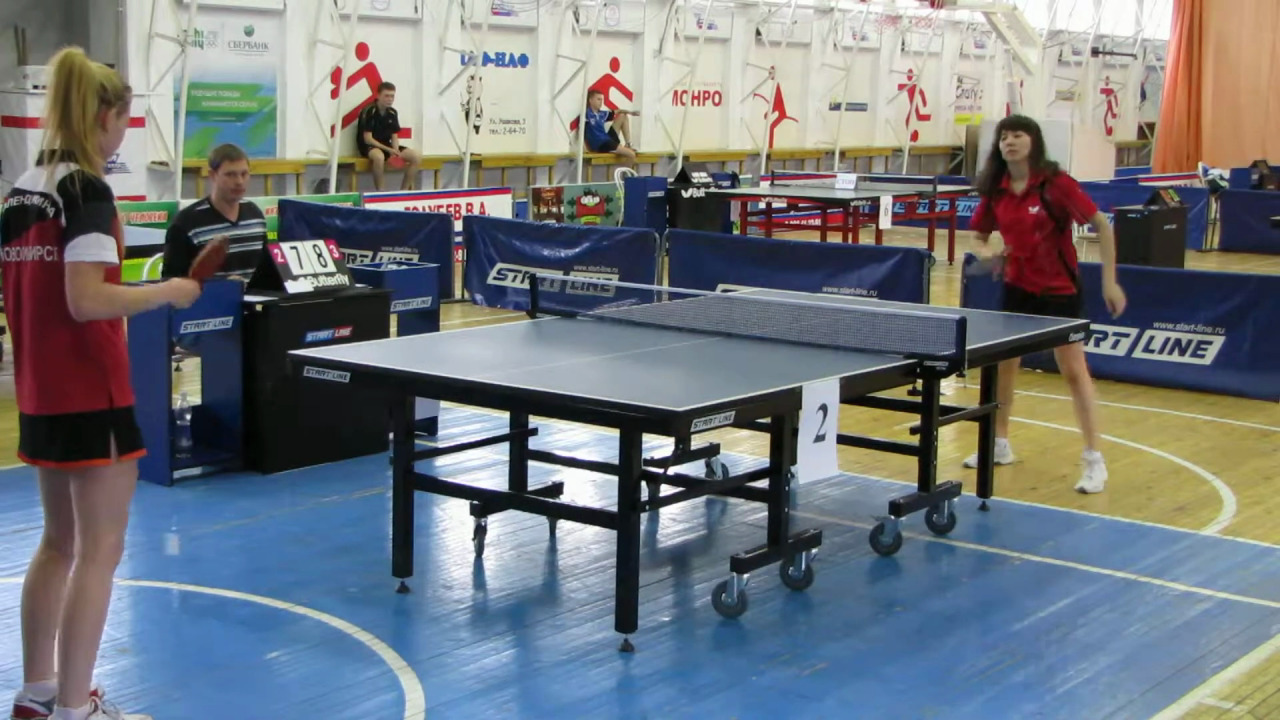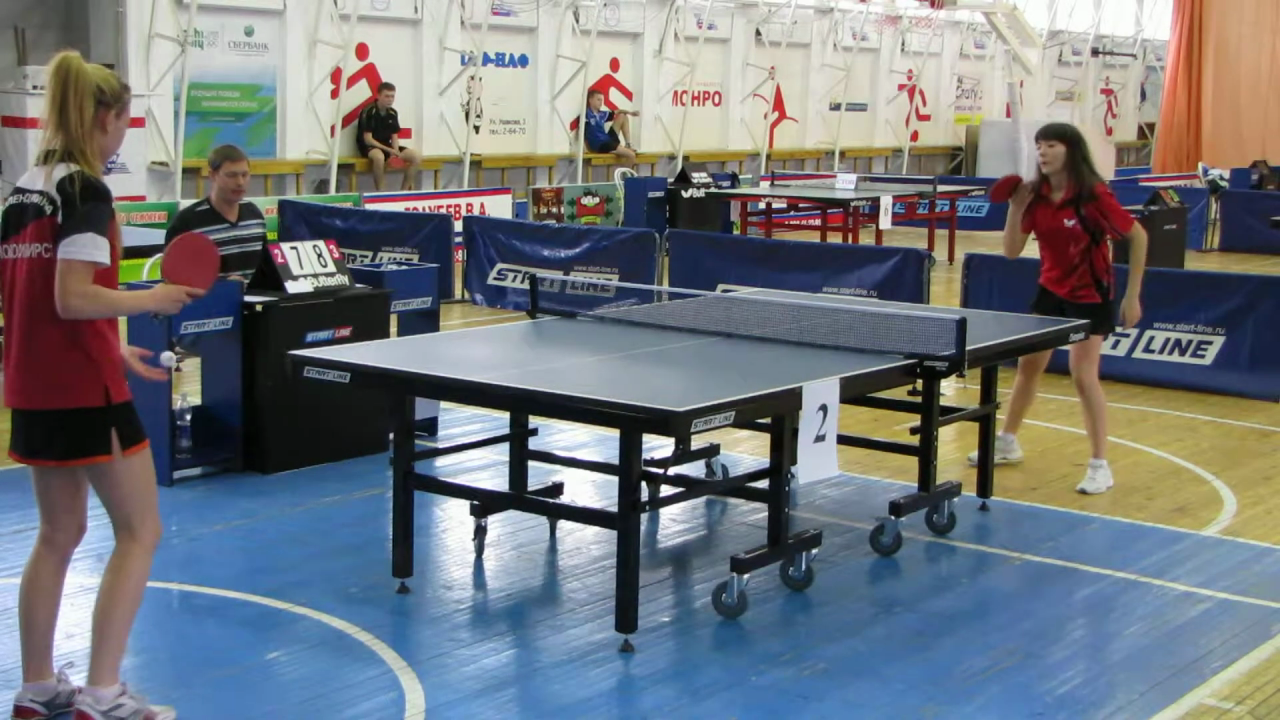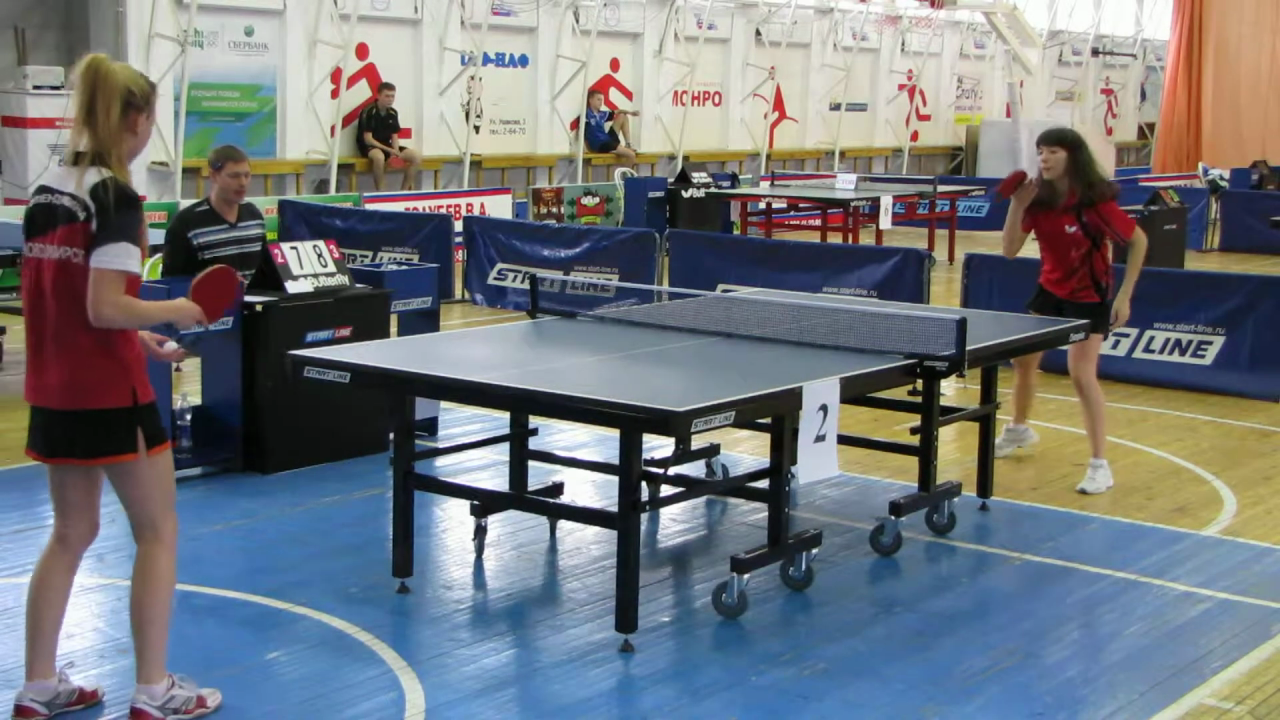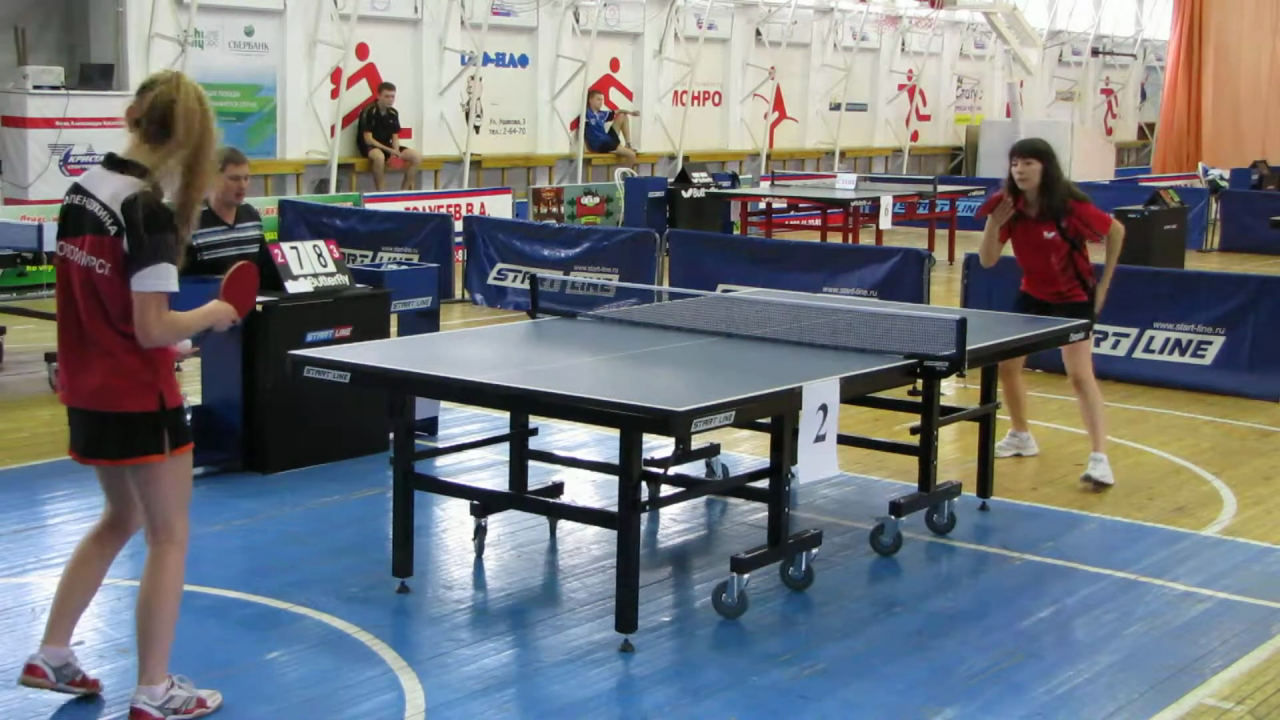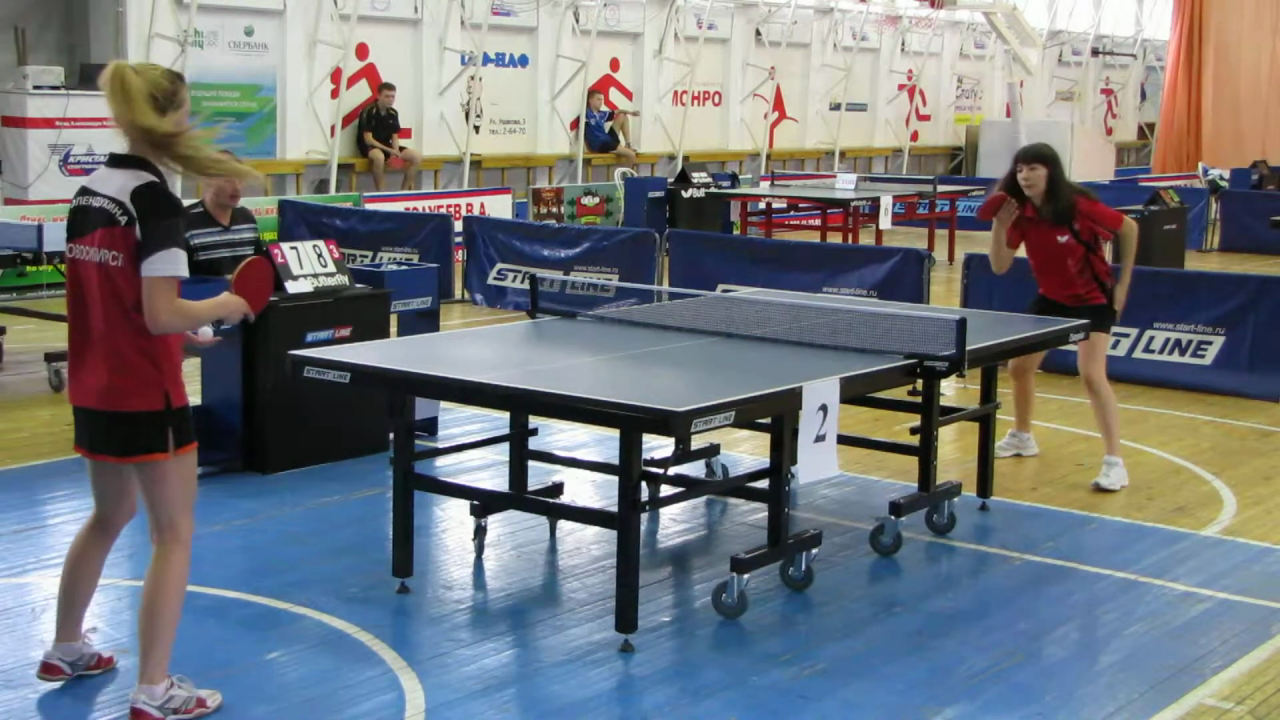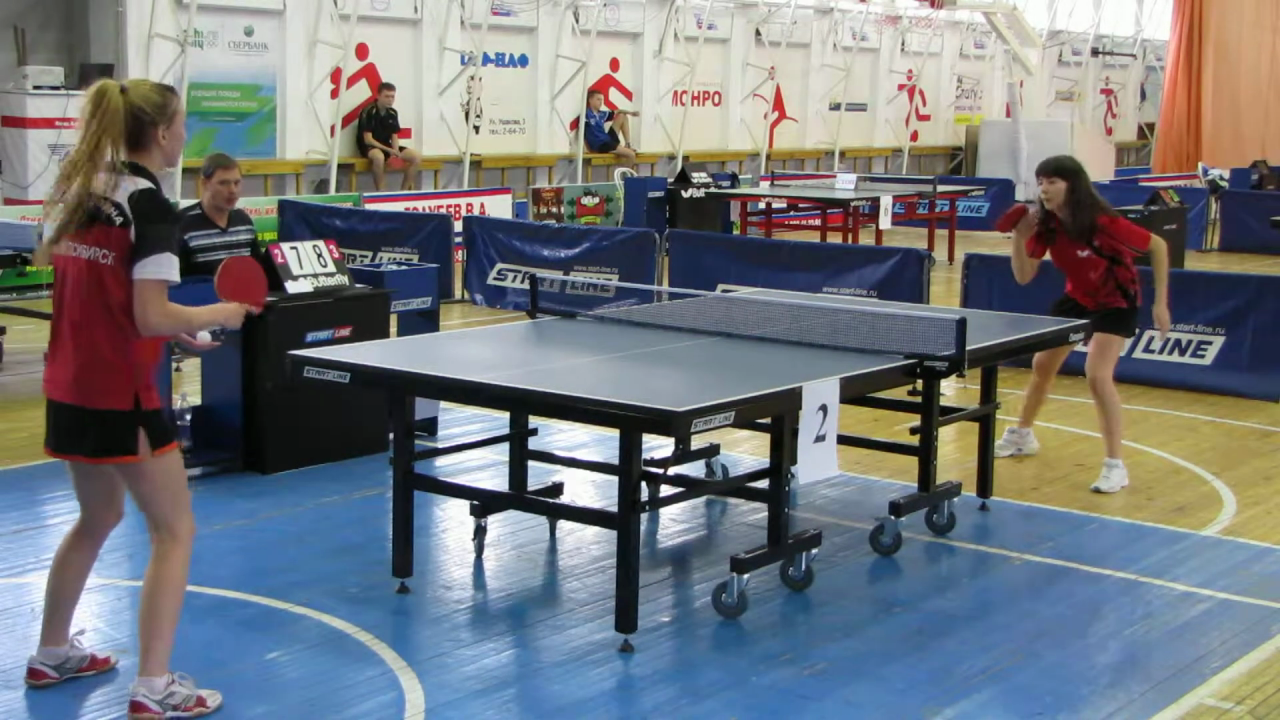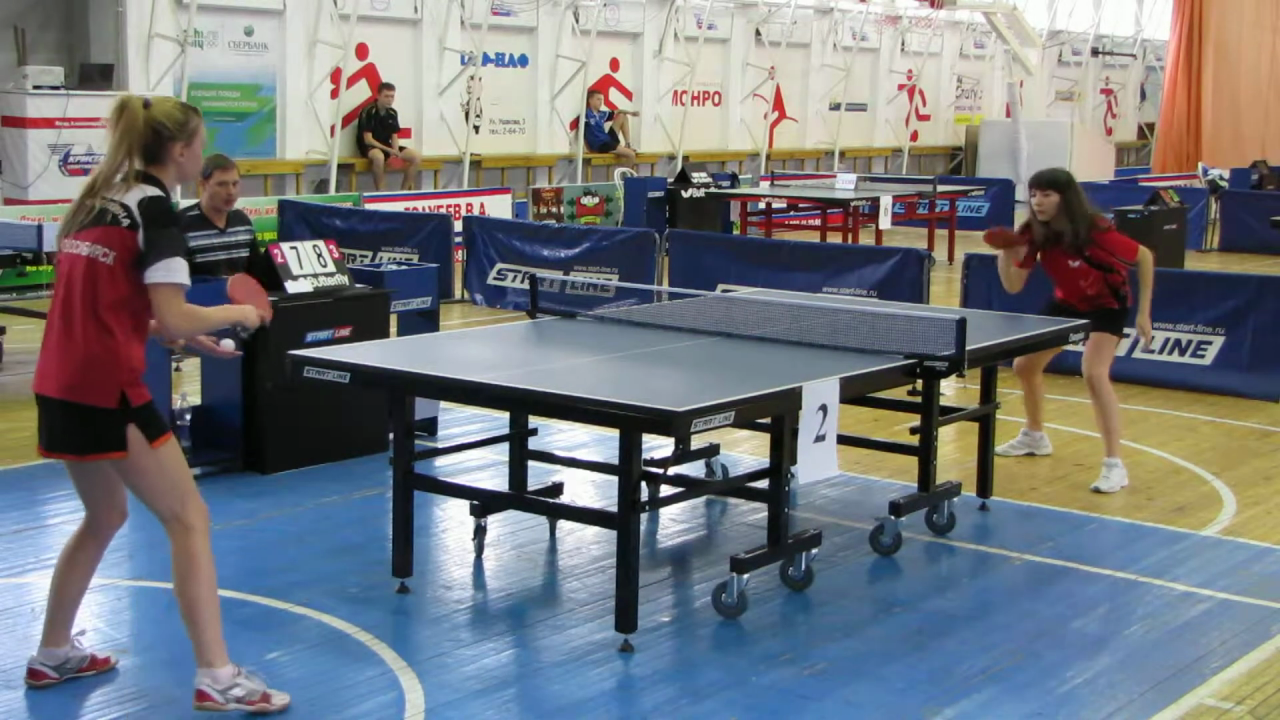
dt=0.3s
person 1, frame 1
right shoulder: (86, 190)
right elbow: (86, 300)
right wrist: (167, 291)
right hip: (88, 394)
left knee: (61, 541)
right knee: (100, 551)
person 1, frame 2
right shoulder: (85, 190)
right elbow: (73, 299)
left wrist: (115, 351)
right wrist: (152, 298)
right hip: (85, 393)
left knee: (58, 536)
right knee: (140, 535)
person 1, frame 3
left shoulder: (46, 191)
right shoulder: (115, 196)
left elbow: (61, 294)
right elbow: (106, 309)
right wrist: (172, 311)
left hip: (54, 392)
right hip: (109, 395)
left knee: (69, 534)
right knee: (158, 535)
person 1, frame 4
left shoulder: (82, 188)
right shoulder: (149, 213)
left elbow: (92, 294)
right elbow: (153, 330)
right wrist: (209, 316)
left hip: (86, 391)
right hip: (138, 398)
left knee: (121, 518)
right knee: (169, 537)
left ankle: (50, 655)
person 1, frame 5
left shoulder: (87, 192)
right shoulder: (155, 202)
right elbow: (160, 315)
left wrist: (182, 323)
right wrist: (219, 306)
left hip: (93, 389)
right hip: (145, 395)
left knee: (110, 516)
right knee: (173, 535)
left ankle: (65, 648)
person 1, frame 6
left shoulder: (85, 197)
right shoulder: (151, 206)
right elbow: (151, 317)
left wrist: (178, 327)
right wrist: (216, 313)
left hip: (70, 390)
right hip: (119, 395)
left knee: (99, 517)
right knee: (174, 532)
left ankle: (51, 653)
person 1, frame 7
left shoulder: (94, 202)
right shoulder: (155, 210)
right elbow: (177, 317)
left wrist: (166, 330)
right wrist: (236, 311)
left hip: (57, 388)
right hip: (106, 391)
left knee: (104, 516)
right knee: (188, 520)
left ankle: (53, 653)
right ankle: (217, 677)
person 2, frame 1
left shoulder: (1056, 183)
right shoulder: (993, 190)
left elbow: (1102, 224)
right elbow: (979, 240)
left wrist: (1110, 280)
right wrist: (988, 252)
left hip: (1060, 288)
right hip: (1018, 288)
left knee: (1074, 371)
right knee: (1003, 365)
left ankle: (1094, 460)
right ankle: (999, 444)
person 2, frame 2
left shoulder: (1093, 196)
right shoulder: (1035, 195)
left elbow: (1138, 237)
right elbow: (1011, 252)
left wrist: (1132, 295)
right wrist: (1016, 210)
left hip: (1090, 296)
right hip: (1050, 291)
left knee: (1084, 377)
right knee: (1028, 366)
left ankle: (1100, 466)
right ankle: (1007, 441)
person 2, frame 3
left shoulder: (1096, 202)
right shoulder: (1038, 198)
left elbow: (1139, 241)
right elbow: (1010, 250)
left wrist: (1124, 295)
right wrist: (1017, 206)
left hip: (1088, 296)
right hip: (1049, 289)
left knee: (1082, 376)
right knee: (1023, 359)
left ankle: (1099, 465)
right ankle: (1019, 429)
person 2, frame 4
left shoulder: (1070, 206)
right shoulder: (1010, 207)
left elbow: (1116, 231)
right elbow: (987, 261)
left wrist: (1103, 284)
right wrist: (994, 223)
left hip: (1073, 298)
right hip: (1033, 296)
left knee: (1080, 373)
right knee: (1006, 366)
left ankle: (1099, 459)
right ankle: (1021, 436)
person 2, frame 5
left shoulder: (1079, 206)
right shoulder: (1020, 213)
left elbow: (1129, 228)
right elbow: (999, 267)
left wrist: (1123, 283)
right wrist: (999, 227)
left hip: (1092, 300)
right hip: (1051, 299)
left knee: (1092, 374)
right knee: (1018, 368)
left ankle: (1114, 463)
right ankle: (1022, 437)
person 2, frame 6
left shoulder: (1102, 222)
right shoulder: (1044, 223)
left elbow: (1158, 247)
right elbow: (1023, 277)
left wrist: (1160, 303)
right wrist: (1019, 238)
left hip: (1115, 303)
right hip: (1075, 299)
left knee: (1097, 375)
right knee: (1042, 366)
left ankle: (1115, 465)
right ankle: (1021, 434)
person 2, frame 7
left shoulder: (1095, 232)
right shoulder: (1033, 232)
left elbow: (1145, 258)
right elbow: (1014, 285)
left wrist: (1143, 313)
right wrist: (1006, 261)
left hip: (1107, 306)
right hip: (1067, 303)
left knee: (1094, 376)
right knee: (1024, 365)
left ankle: (1114, 464)
right ankle: (1034, 436)
